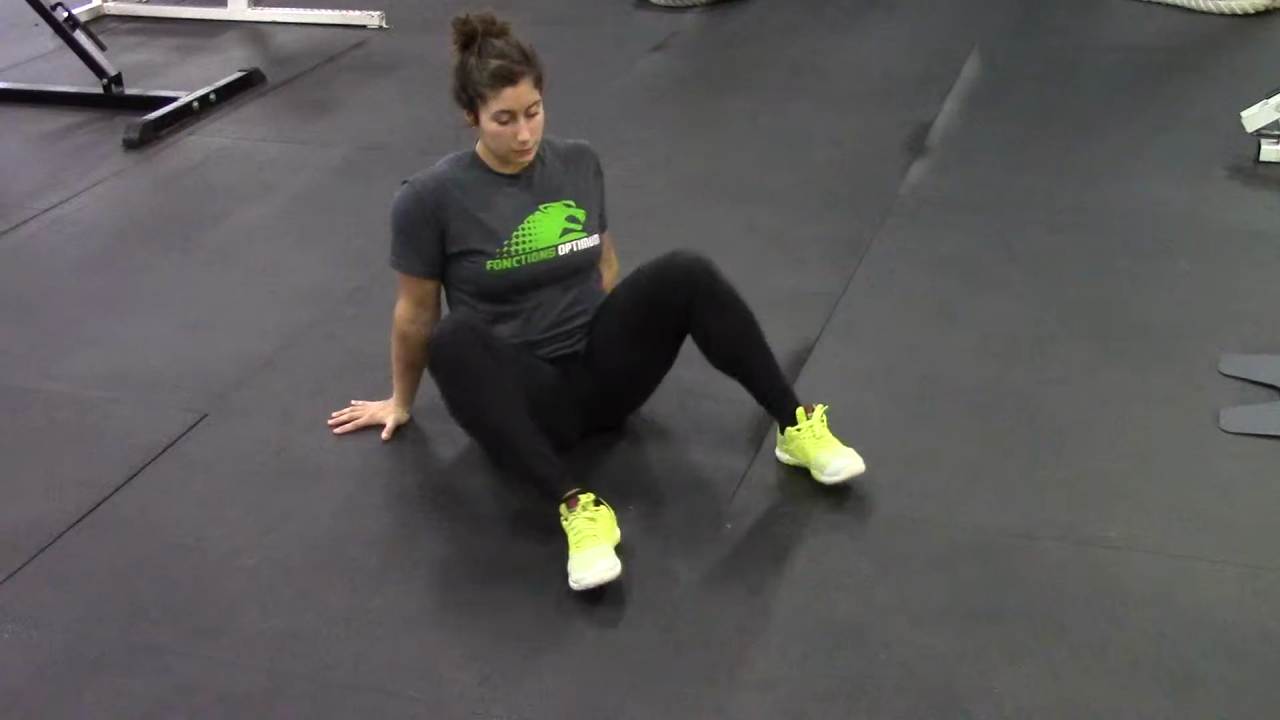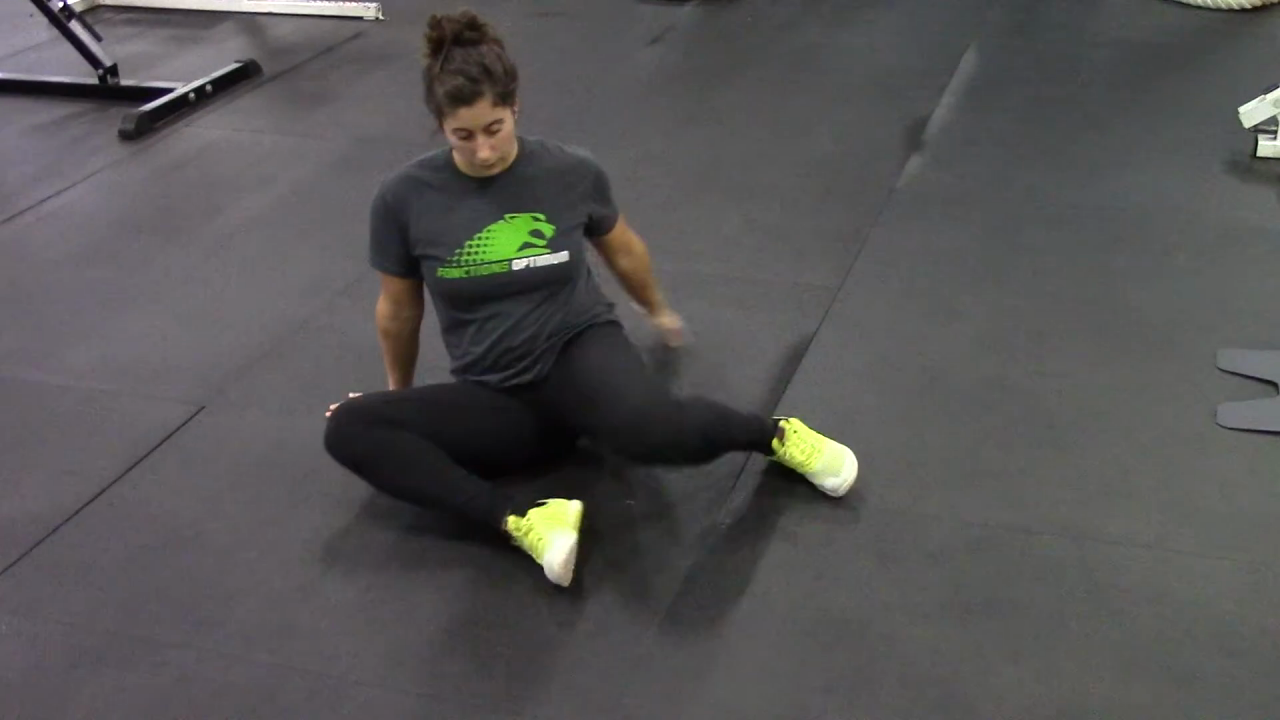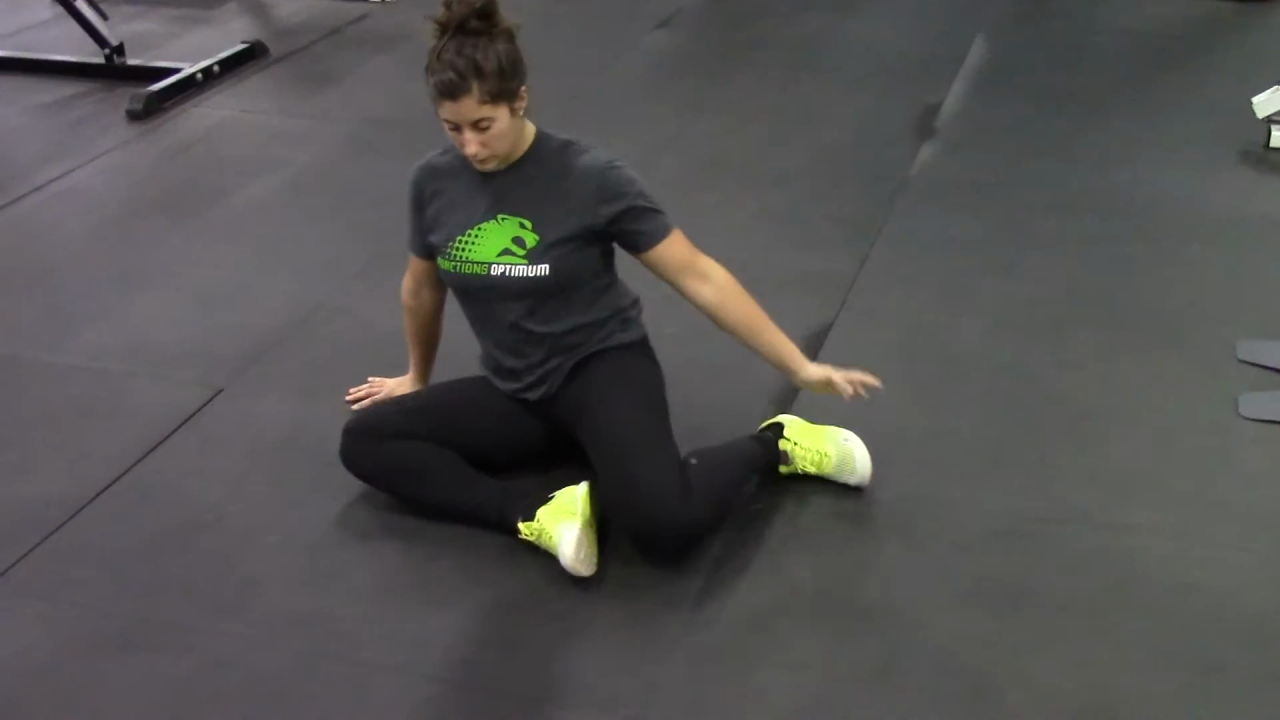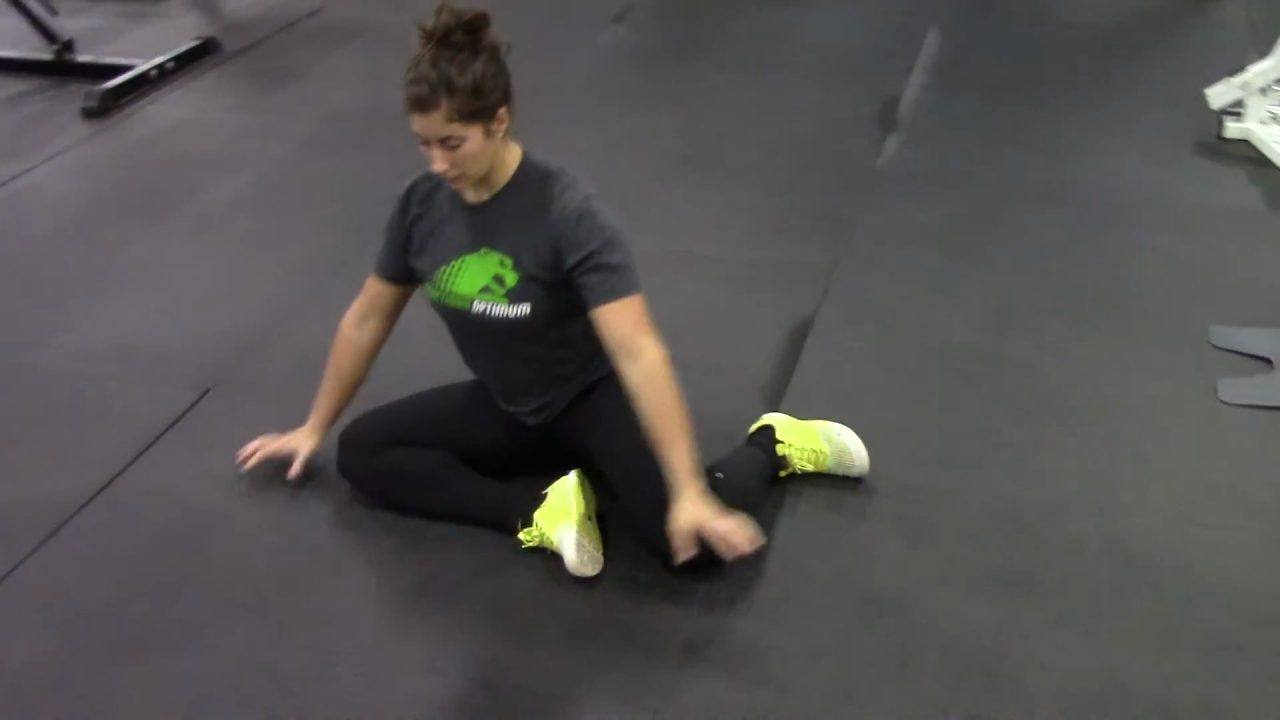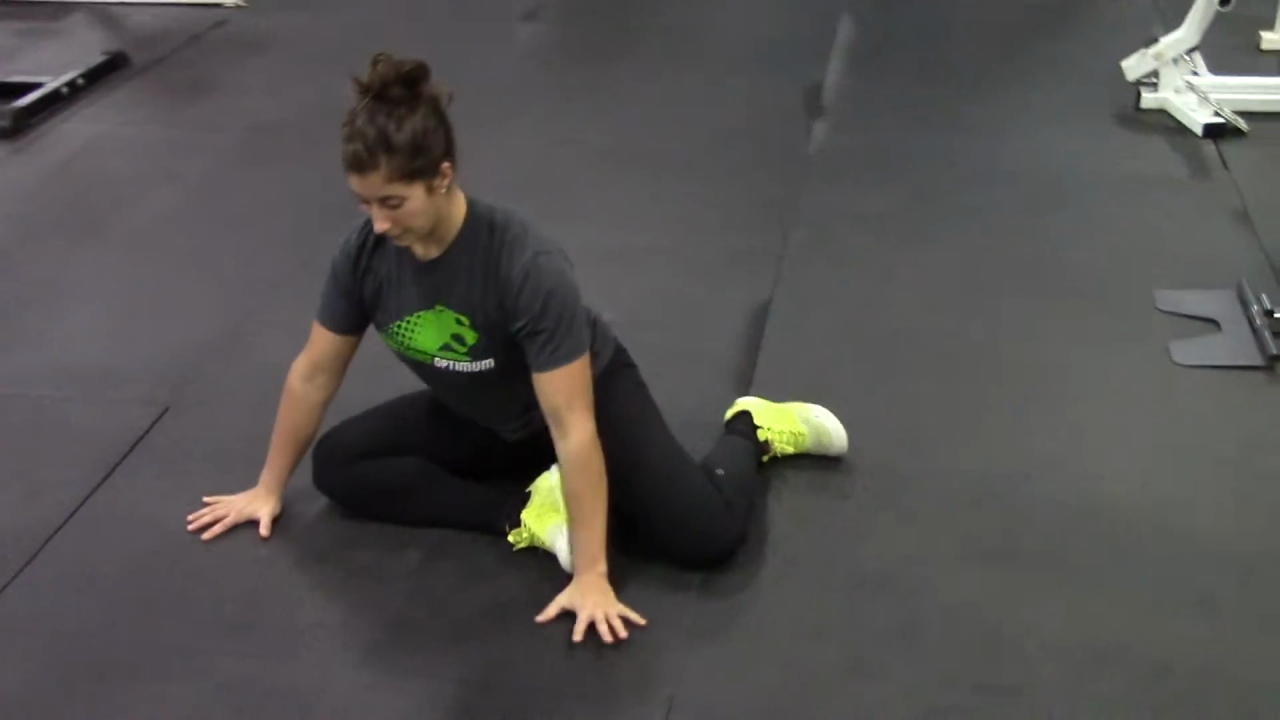
dt=0.4s
person 1, frame 1
left shoulder: (578, 161)
right shoulder: (432, 197)
right elbow: (416, 312)
right wrist: (401, 400)
left hip: (605, 367)
right hip: (524, 395)
left knee: (686, 273)
right knee: (447, 347)
left ankle: (796, 424)
right ankle: (576, 506)
person 1, frame 2
left shoulder: (571, 172)
right shoulder: (405, 196)
left elbow: (623, 249)
right elbow: (398, 309)
left wrist: (657, 311)
right wrist: (398, 389)
left hip: (579, 350)
right hip: (494, 398)
left knee: (648, 426)
right knee: (349, 431)
left ankle: (773, 434)
right ankle: (520, 520)
person 1, frame 3
left shoulder: (591, 179)
right shoulder: (434, 180)
left elbow: (697, 275)
right elbow: (421, 287)
left wrist: (799, 366)
right wrist: (416, 376)
left hip: (601, 366)
right hip: (515, 393)
left knee: (664, 522)
right knee: (364, 441)
left ankle: (775, 445)
right ankle: (539, 510)
person 1, frame 4
left shoulder: (570, 215)
right shoulder: (420, 203)
left elbow: (639, 354)
right elbow: (367, 319)
left wrist: (690, 490)
right wrist: (314, 427)
left hip: (594, 393)
right hip: (509, 407)
left knee: (695, 543)
right knee: (361, 452)
left ankle: (770, 446)
right ankle: (538, 512)
person 1, frame 5
left shoulder: (528, 267)
right shoulder: (365, 252)
left elbow: (572, 429)
right elbow: (313, 375)
left wrist: (590, 576)
right wrist: (269, 488)
left hip: (587, 392)
right hip: (478, 419)
left knee: (707, 536)
right knee: (336, 465)
left ankle: (751, 432)
right ankle: (526, 509)
